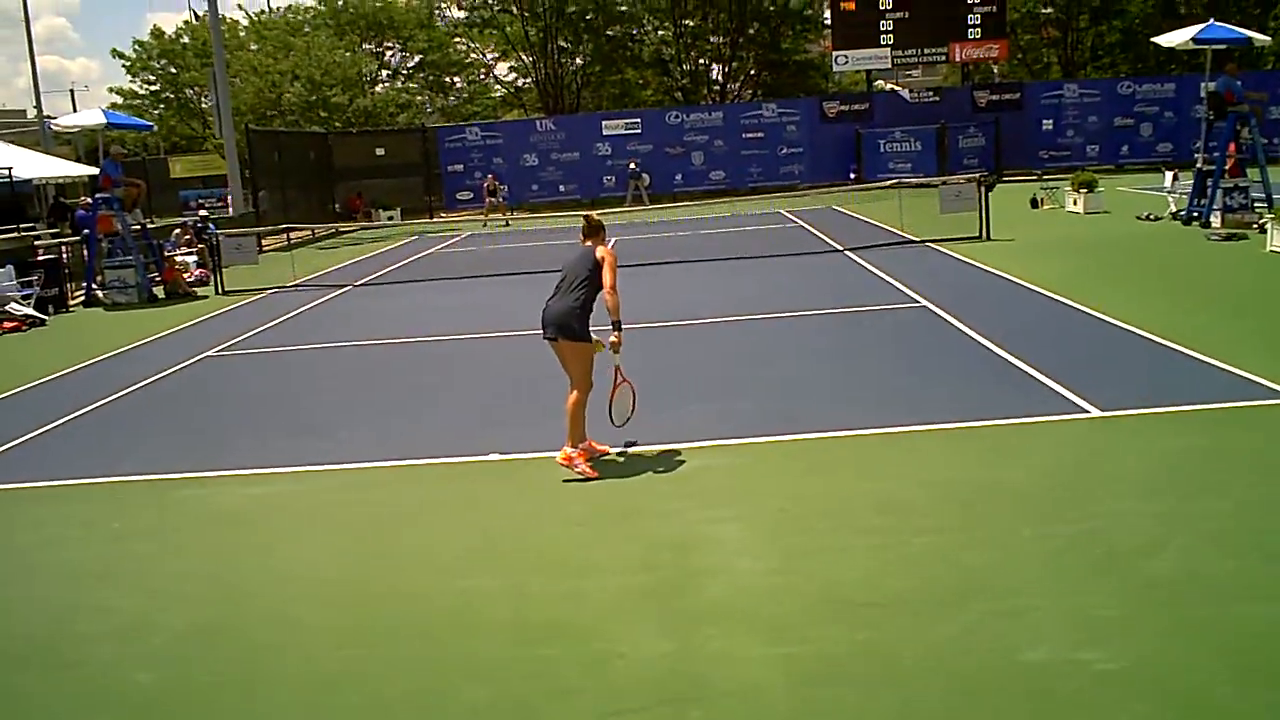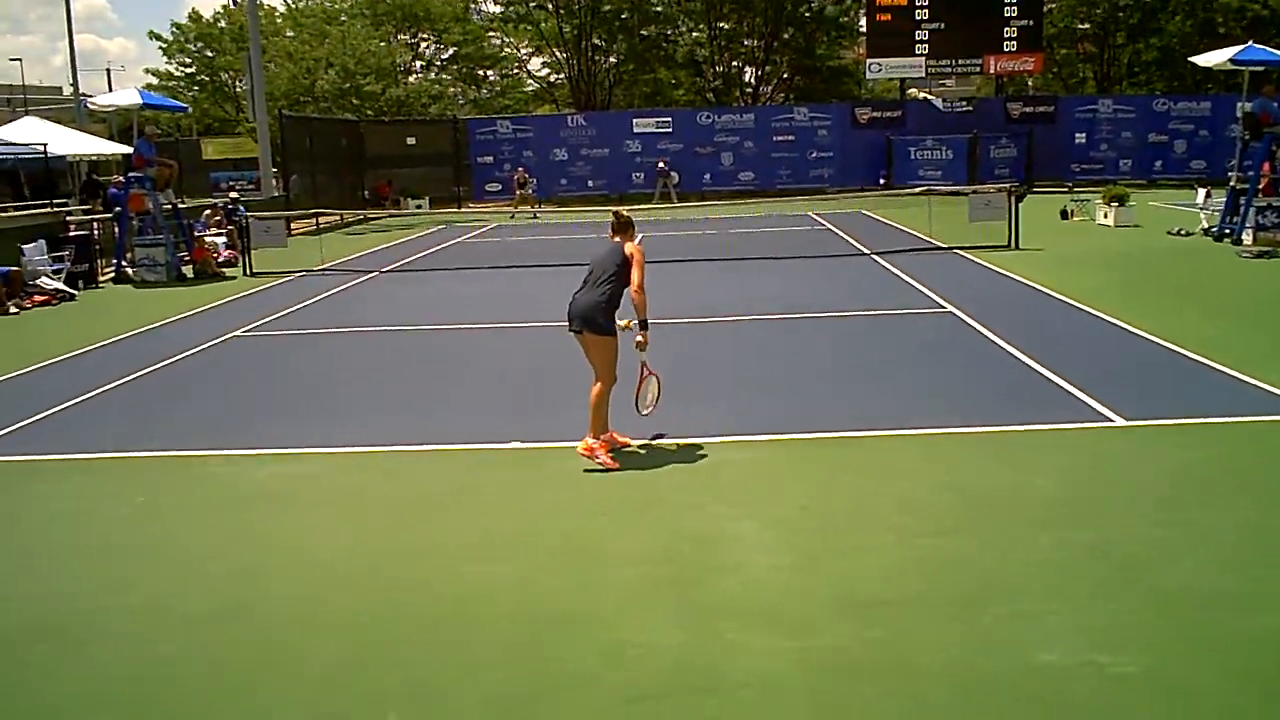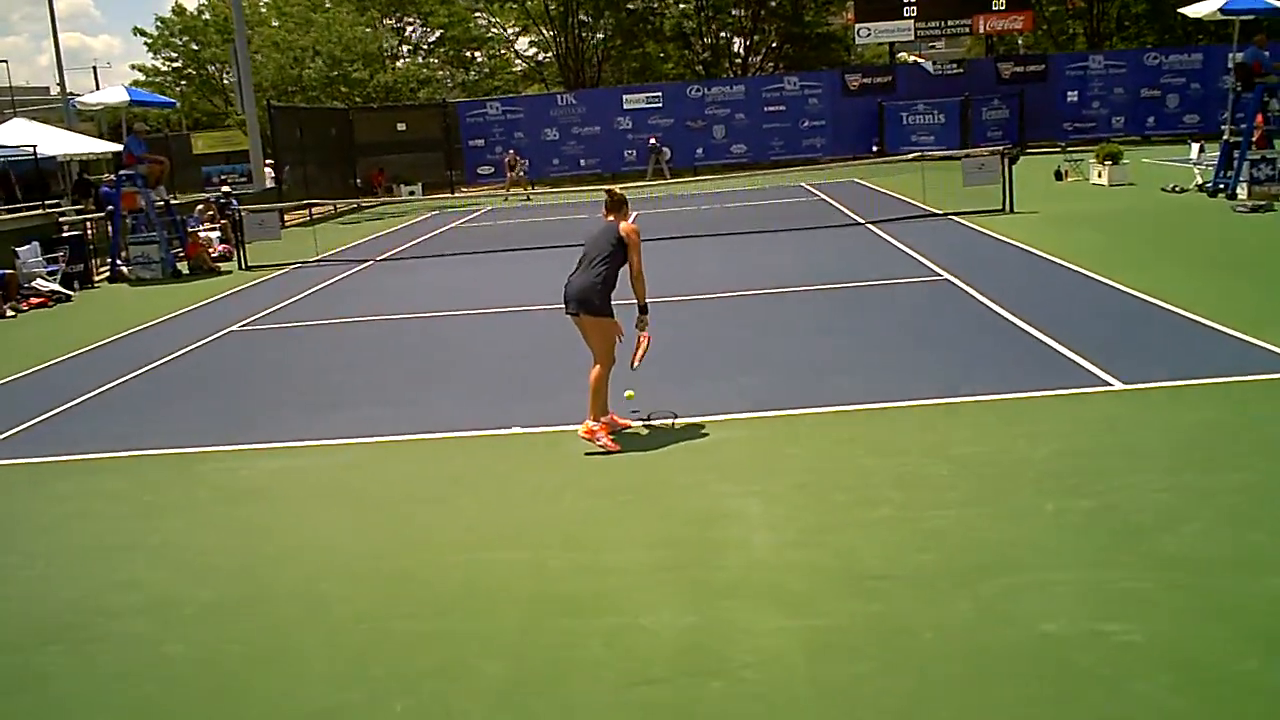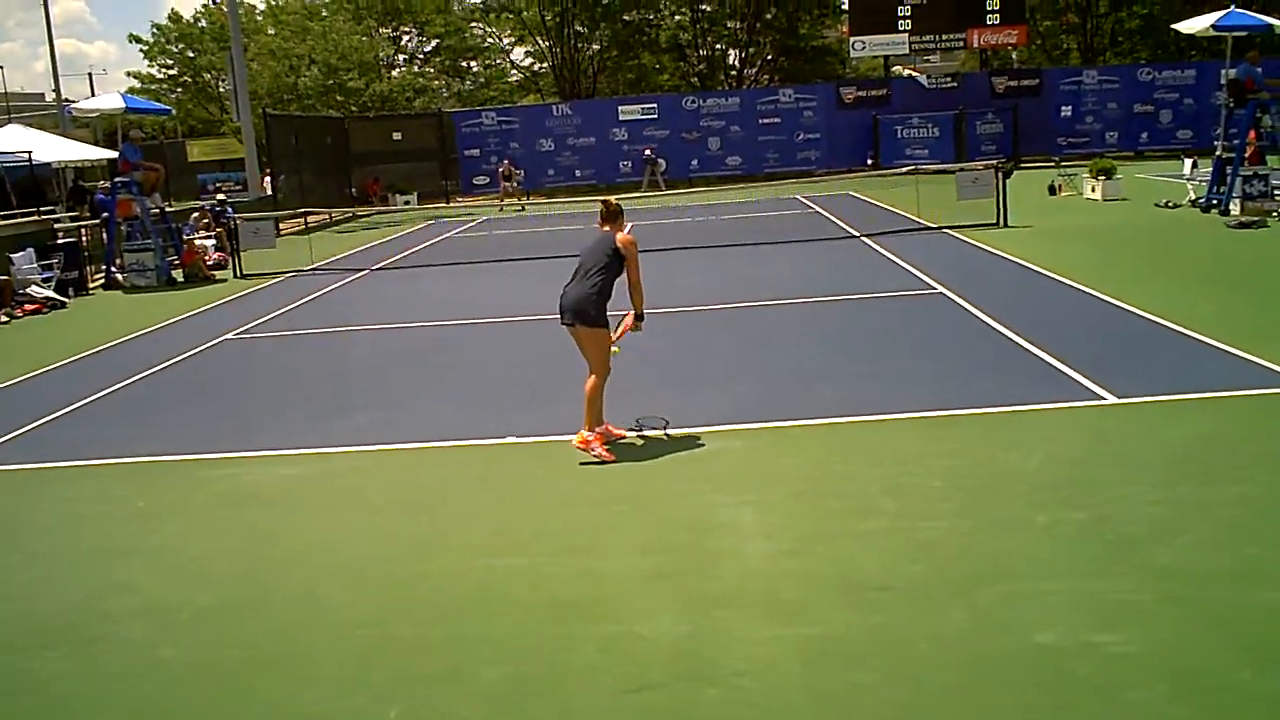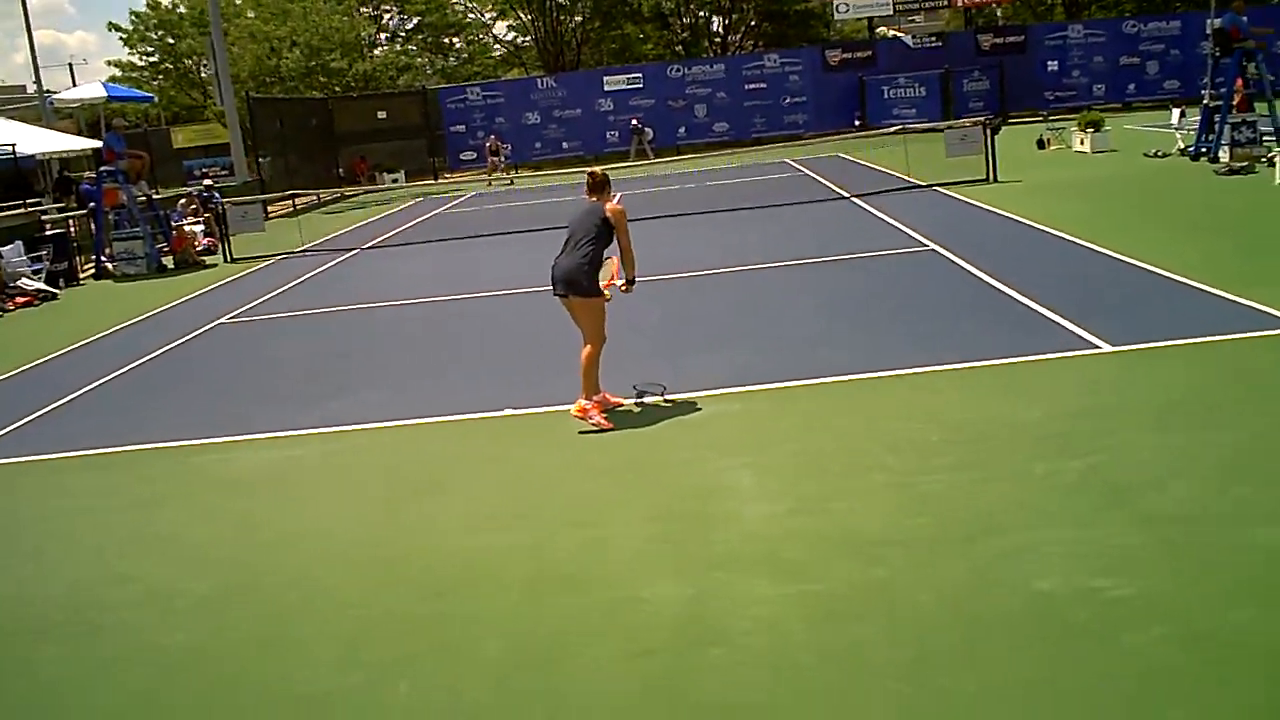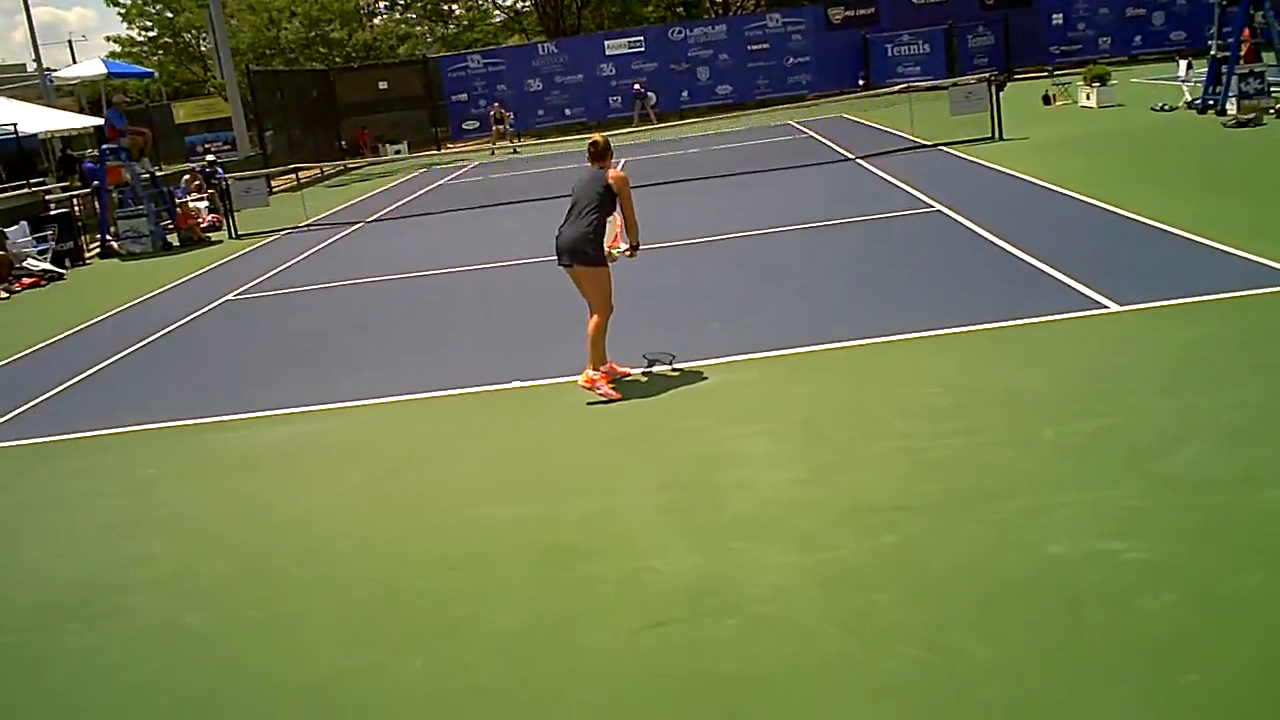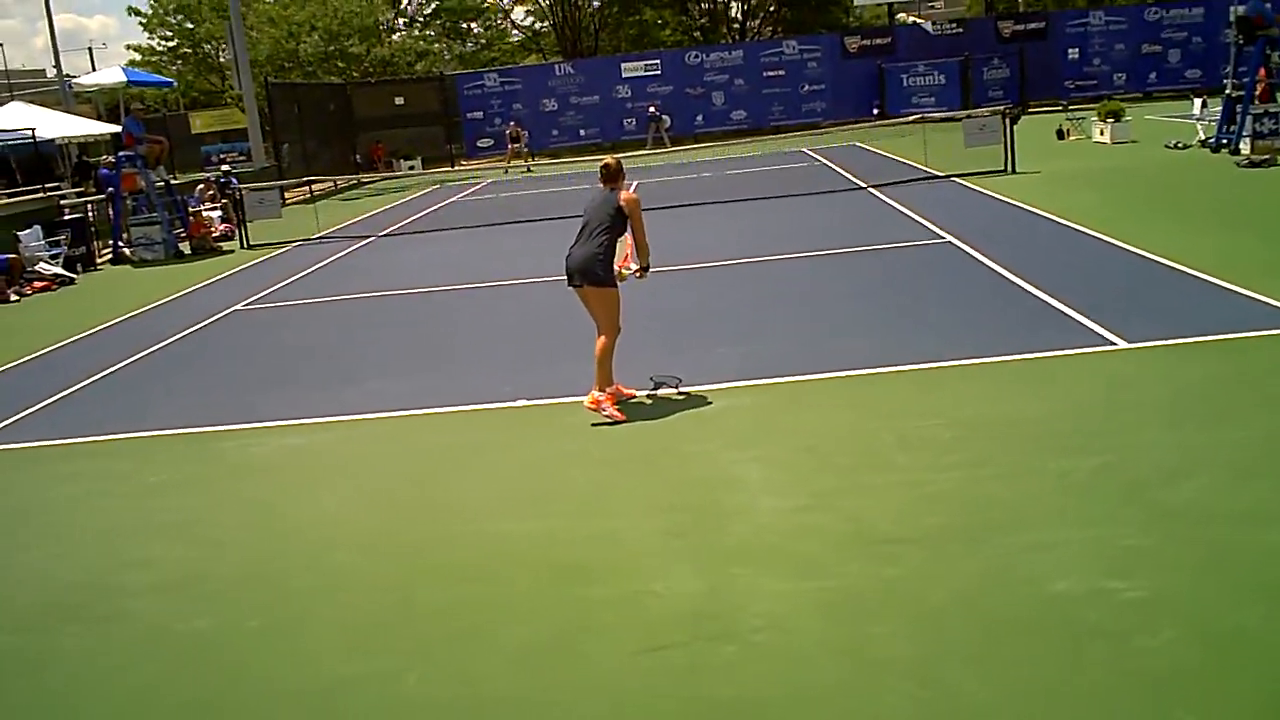
dt=0.2s
person 1, frame 1
left shoulder: (574, 256)
right shoulder: (605, 252)
right elbow: (609, 289)
left wrist: (588, 338)
right wrist: (616, 327)
left hip: (550, 315)
right hip: (570, 317)
left knee: (580, 385)
right knee: (581, 386)
left ankle: (581, 443)
right ankle: (570, 450)
person 1, frame 2
left shoulder: (603, 251)
right shoulder: (634, 249)
right elbow: (637, 289)
left wrist: (614, 325)
right wrist: (643, 326)
left hip: (577, 308)
right hip: (596, 311)
left knee: (605, 377)
right knee: (605, 378)
left ankle: (604, 434)
right ankle: (592, 441)
person 1, frame 3
left shoulder: (597, 232)
right shoulder: (629, 229)
right elbow: (636, 273)
left wrist: (609, 320)
right wrist: (643, 310)
left hip: (572, 291)
right hip: (592, 293)
left knee: (604, 359)
right knee: (604, 361)
left ankle: (604, 416)
right ankle: (592, 424)
person 1, frame 4
left shoulder: (593, 242)
right shoulder: (625, 240)
right elbow: (634, 284)
left wrist: (603, 329)
right wrist: (639, 316)
left hip: (568, 301)
right hip: (588, 304)
left knee: (599, 369)
right knee: (599, 371)
left ankle: (599, 426)
right ankle: (587, 434)
person 1, frame 5
left shoulder: (581, 211)
right shoulder: (614, 209)
right elbow: (626, 251)
left wrist: (595, 288)
right wrist: (629, 280)
left hip: (560, 272)
right hip: (579, 274)
left knee: (593, 338)
right knee: (594, 340)
left ankle: (596, 395)
right ankle: (584, 403)
person 1, frame 6
left shoulder: (582, 178)
right shoulder: (616, 177)
right elbow: (629, 218)
left wrist: (601, 250)
right wrist: (633, 245)
left hip: (564, 242)
right hip: (584, 244)
left knee: (599, 308)
right knee: (601, 310)
left ankle: (602, 366)
right ankle: (592, 374)
person 1, frame 7
left shoulder: (593, 199)
right shoulder: (628, 198)
right elbow: (640, 240)
left wrist: (611, 269)
right wrist: (643, 266)
left hip: (574, 262)
right hip: (594, 264)
left knee: (606, 329)
right knee: (609, 331)
left ankle: (609, 387)
right ankle: (597, 395)
